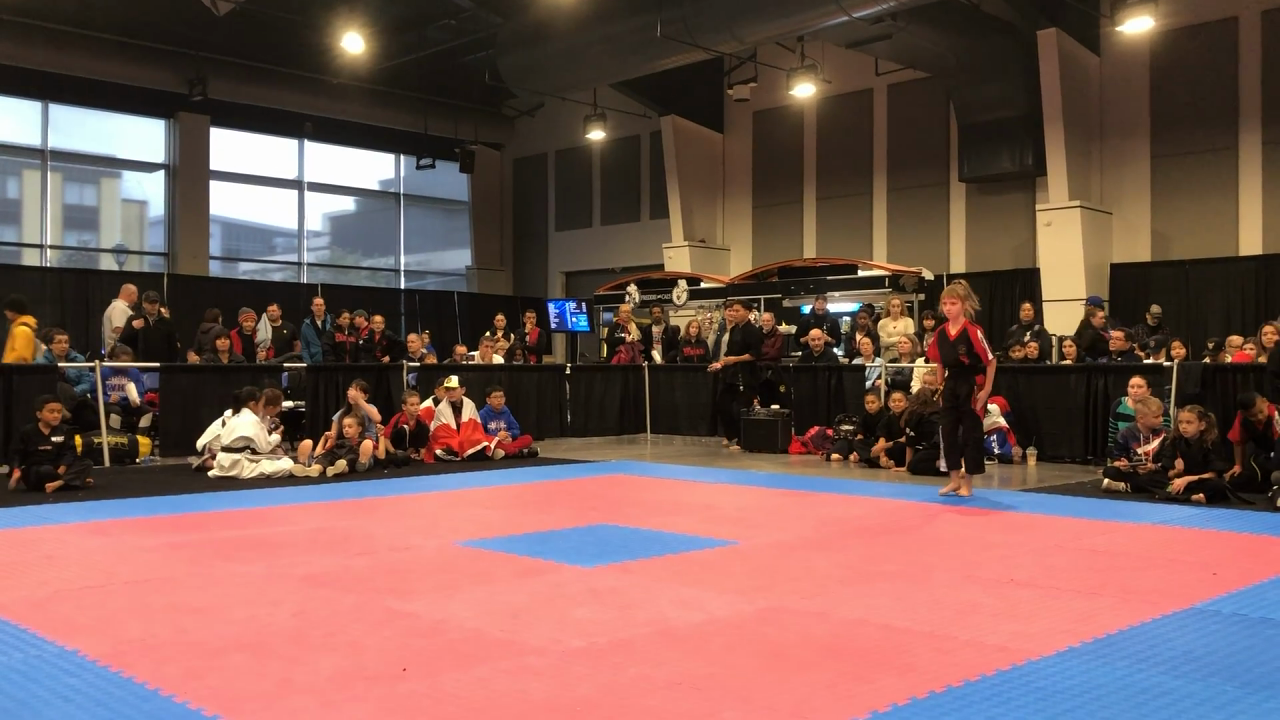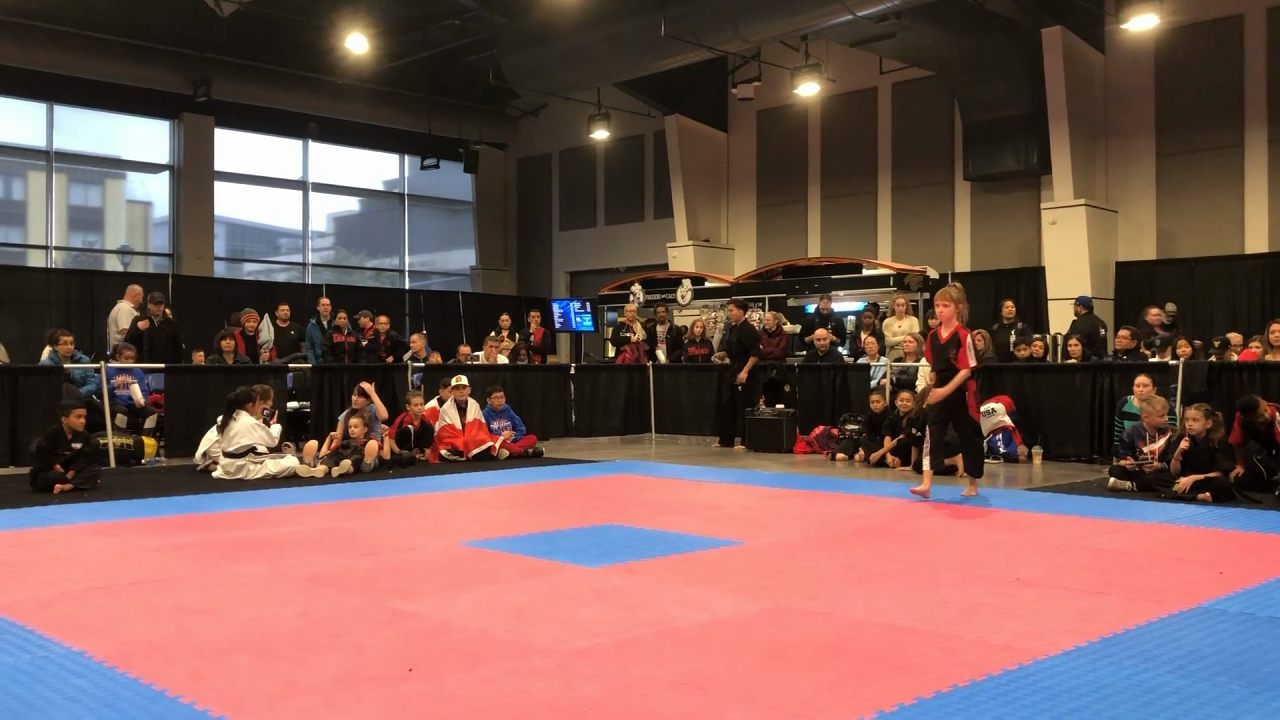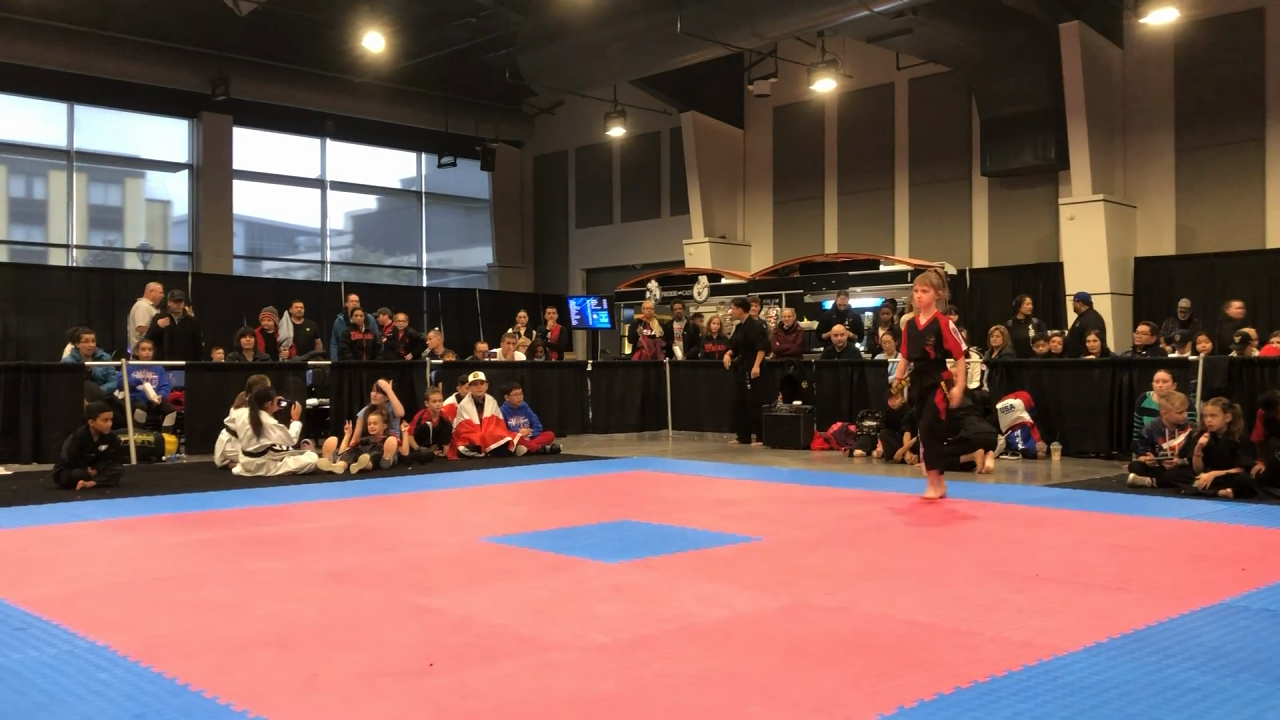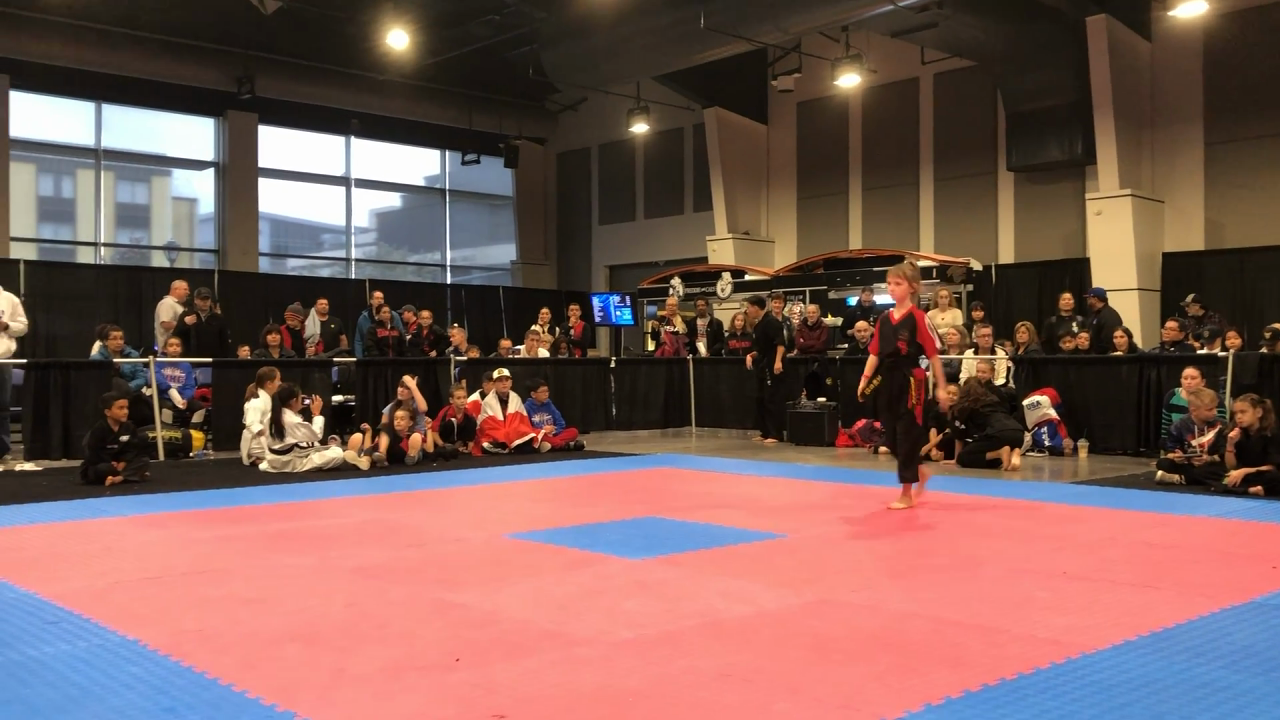
dt=0.4s
person 1, frame 1
left shoulder: (974, 332)
right shoulder: (941, 333)
left elbow: (991, 362)
left wrist: (986, 390)
right wrist: (941, 387)
left hip: (971, 386)
right hip: (951, 385)
left knee: (971, 434)
right knee: (947, 432)
left ankle: (967, 483)
right ankle: (954, 480)
person 1, frame 2
left shoulder: (963, 336)
right shoulder: (933, 336)
left elbow: (966, 370)
left wrist: (946, 390)
right wrist: (936, 390)
left hip: (961, 392)
right hip: (939, 392)
left knee: (969, 437)
right knee: (932, 434)
left ankle: (973, 483)
right ankle: (926, 484)
person 1, frame 3
left shoulder: (943, 323)
right shoulder: (911, 324)
left elbow: (959, 356)
right elbow: (905, 356)
left wrist: (959, 386)
right wrist: (898, 379)
left hip: (938, 380)
right hip: (918, 380)
left knee: (928, 430)
right knee: (928, 433)
left ankle: (934, 483)
right ankle: (939, 485)
person 1, frame 4
left shoulder: (918, 317)
right shoulder: (884, 319)
left elbow: (933, 354)
right elbow: (875, 353)
left wrist: (941, 387)
right wrist: (865, 378)
left hip: (910, 380)
right hip: (887, 379)
left knee: (907, 435)
right knee: (893, 435)
left ankle: (908, 494)
right ankle: (919, 472)
